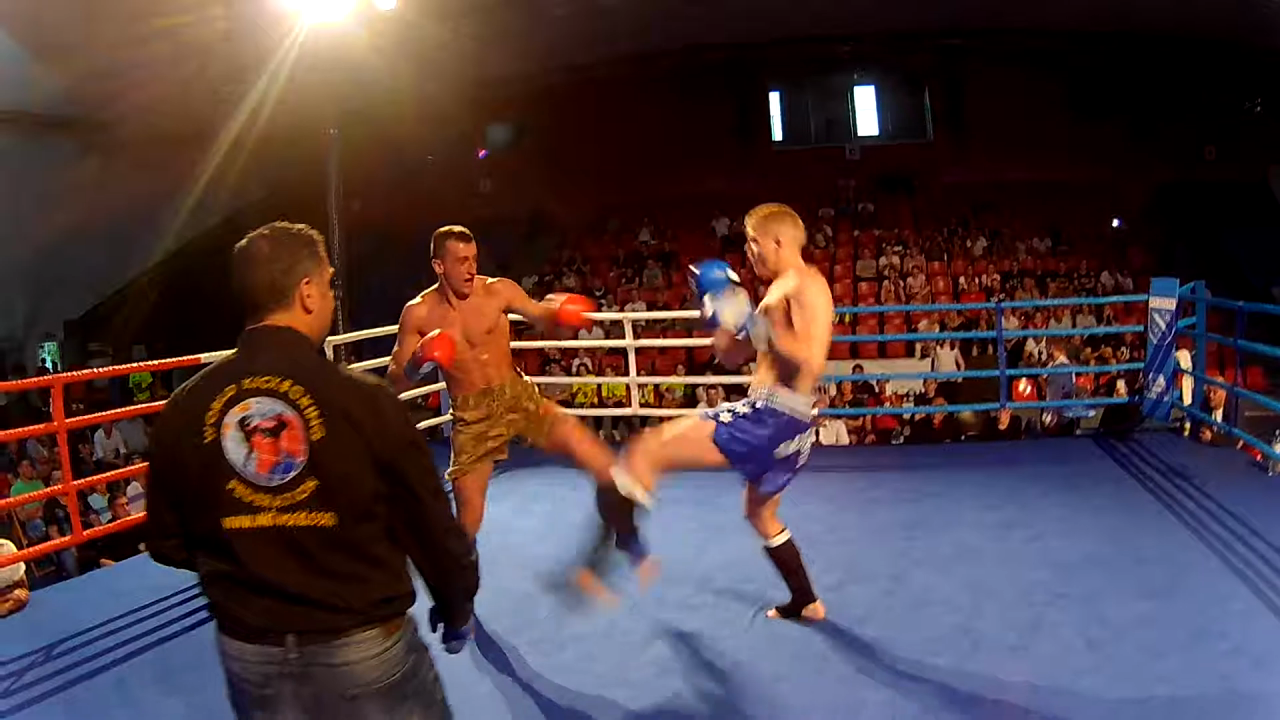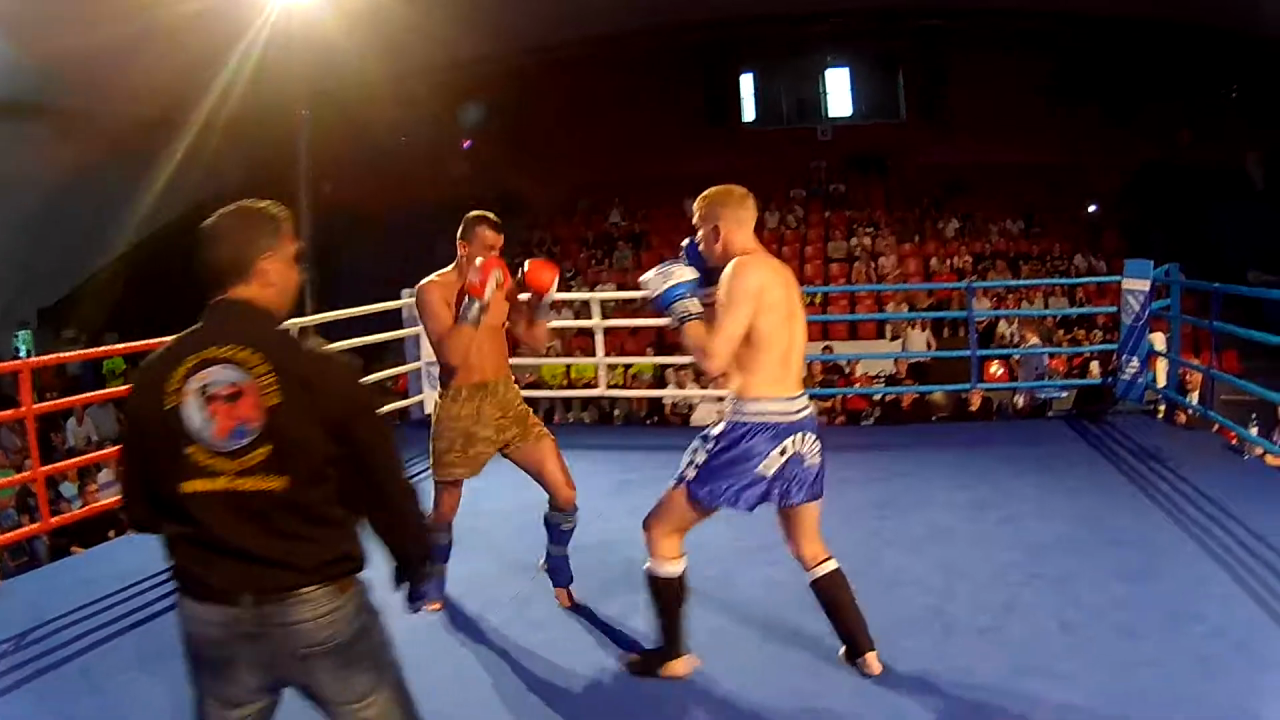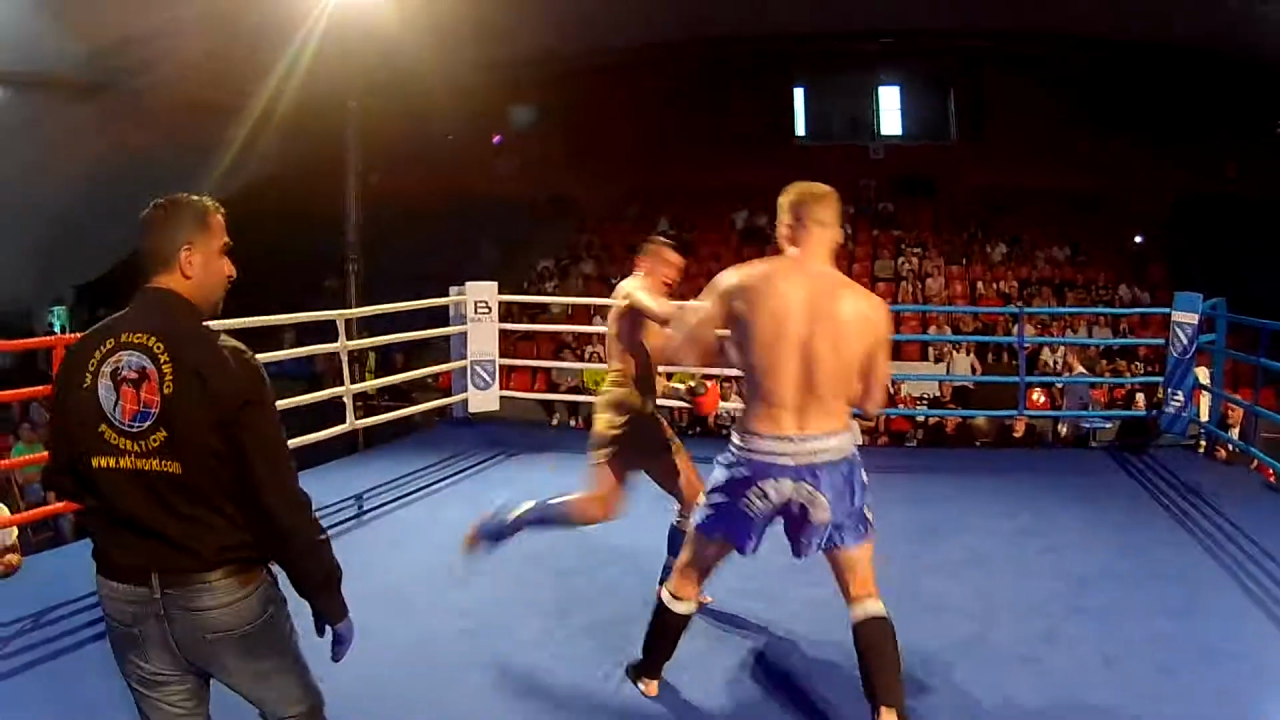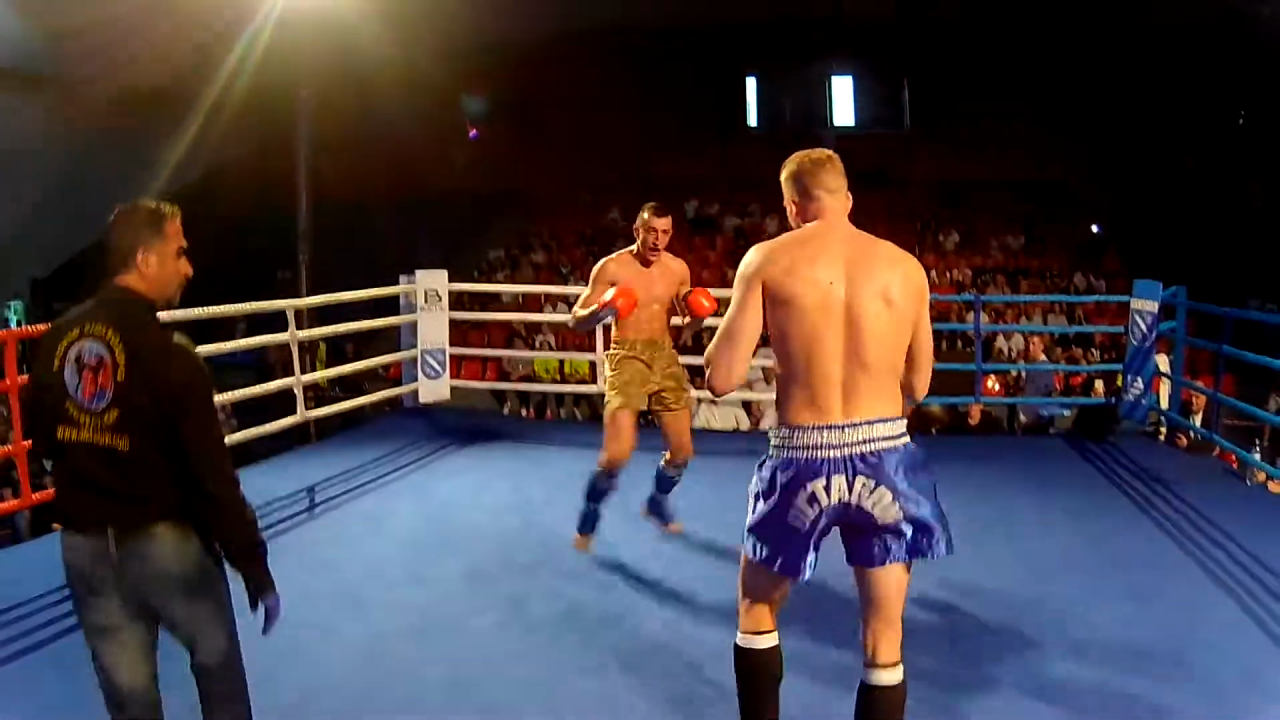
dt=0.5s
person 1, frame 1
left shoulder: (184, 410)
right shoulder: (363, 399)
left elbow: (167, 543)
right elbow: (432, 528)
right wrist: (457, 608)
left hip: (252, 656)
right hip: (367, 648)
person 1, frame 2
left shoulder: (155, 377)
right shoulder: (315, 369)
left elbow: (142, 510)
right elbow: (384, 490)
right wrist: (414, 563)
left hip: (212, 617)
right hip: (318, 609)
person 1, frame 3
left shoulder: (81, 357)
right shoulder: (221, 362)
left elbow: (64, 479)
right elbow: (277, 499)
right wrist: (328, 597)
left hip: (126, 595)
right hip: (225, 594)
person 1, frame 4
left shoulder: (56, 340)
right shoulder: (165, 354)
left elbow: (45, 443)
right elbow: (211, 473)
right wrist: (255, 568)
left hip: (86, 547)
right hip: (168, 544)
right knee: (217, 667)
person 2, frame 1
left shoulder: (802, 282)
right shoulder: (780, 290)
left elbow: (808, 362)
right elbow: (730, 356)
left wrist: (754, 325)
right wrist: (718, 302)
left hip: (772, 416)
right hip: (784, 423)
left knee: (645, 452)
right knee: (761, 515)
right ankle: (807, 602)
person 2, frame 2
left shoulder: (744, 270)
right shoulder: (780, 273)
left elbow: (713, 359)
left wrist: (676, 300)
right wrist: (706, 283)
left hip: (753, 427)
right hip: (796, 422)
left knee: (662, 531)
right knee: (810, 549)
left ankle: (671, 653)
right ankle: (864, 650)
person 2, frame 3
left shoulder: (741, 282)
right shoulder: (867, 308)
left elbow: (682, 349)
right elbow: (872, 401)
left hip: (758, 461)
right hip: (830, 462)
left knee: (689, 571)
right knee: (862, 591)
left ankle: (649, 671)
person 2, frame 4
left shoulder: (766, 260)
right shoulder: (906, 268)
left elbow: (721, 377)
right elbow: (918, 385)
left hip: (804, 459)
right hip: (886, 457)
left knee: (757, 607)
right knee: (884, 639)
person 3, frame 1
left shoulder: (499, 290)
right shoulder: (418, 313)
left elbow: (544, 319)
right elbow: (395, 380)
left wrist: (562, 312)
right wrist: (420, 363)
left hip: (520, 398)
right hip: (473, 416)
left knee: (602, 466)
right knee: (468, 527)
person 3, frame 2
left shoulder: (503, 280)
right shoulder: (433, 289)
left elbow: (534, 341)
right elbow: (452, 355)
left wrist: (542, 299)
right wrist: (473, 299)
left hip: (507, 402)
right hip: (459, 410)
left knee: (564, 494)
right knee: (445, 511)
left ankle: (559, 567)
right ankle: (433, 579)
person 3, frame 3
left shoulder: (644, 308)
right shoulder: (633, 290)
right elbow: (658, 312)
left wrist: (683, 391)
left hip: (642, 411)
right hip: (626, 406)
left knee: (693, 494)
right knee: (600, 507)
right ankle: (500, 525)
person 3, frame 4
left shoulder: (678, 269)
right shoulder: (610, 268)
left elbow: (690, 320)
right elbow: (576, 320)
left wrist: (699, 314)
right wrist: (597, 313)
left hip: (665, 359)
right hip: (626, 360)
left knee: (682, 452)
right knee: (619, 453)
left ankle: (657, 502)
right ankle: (589, 516)
